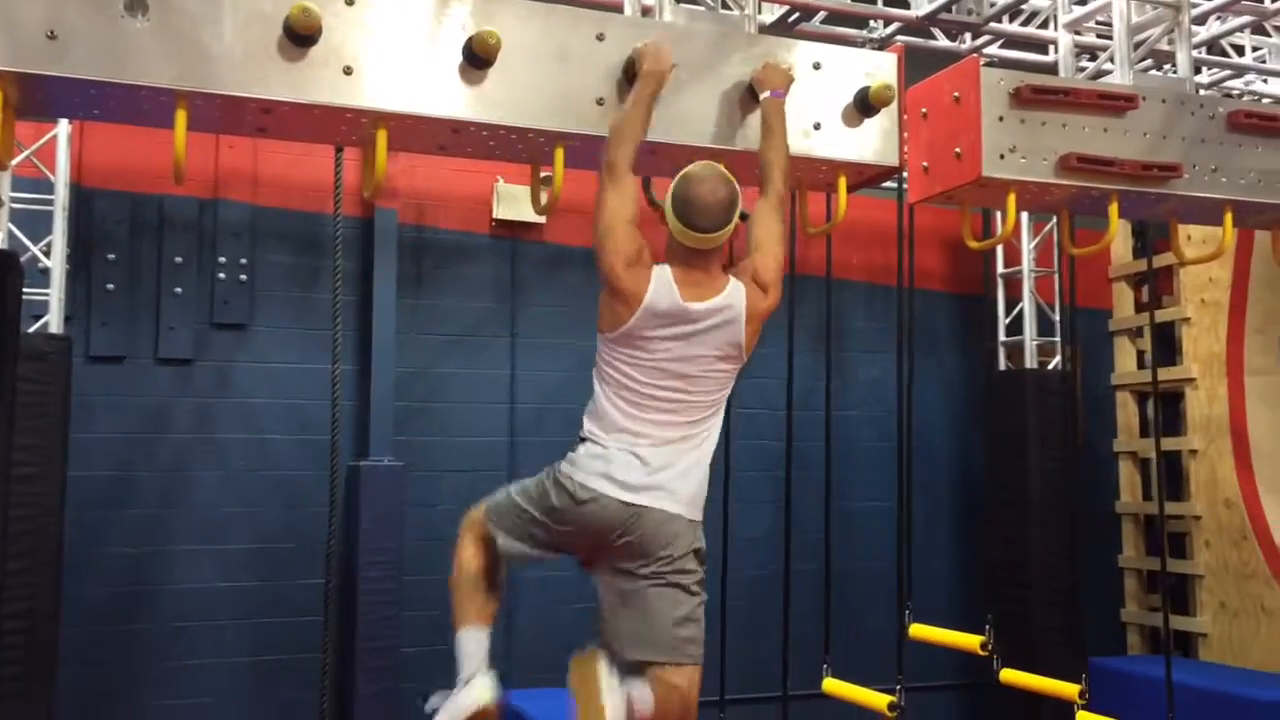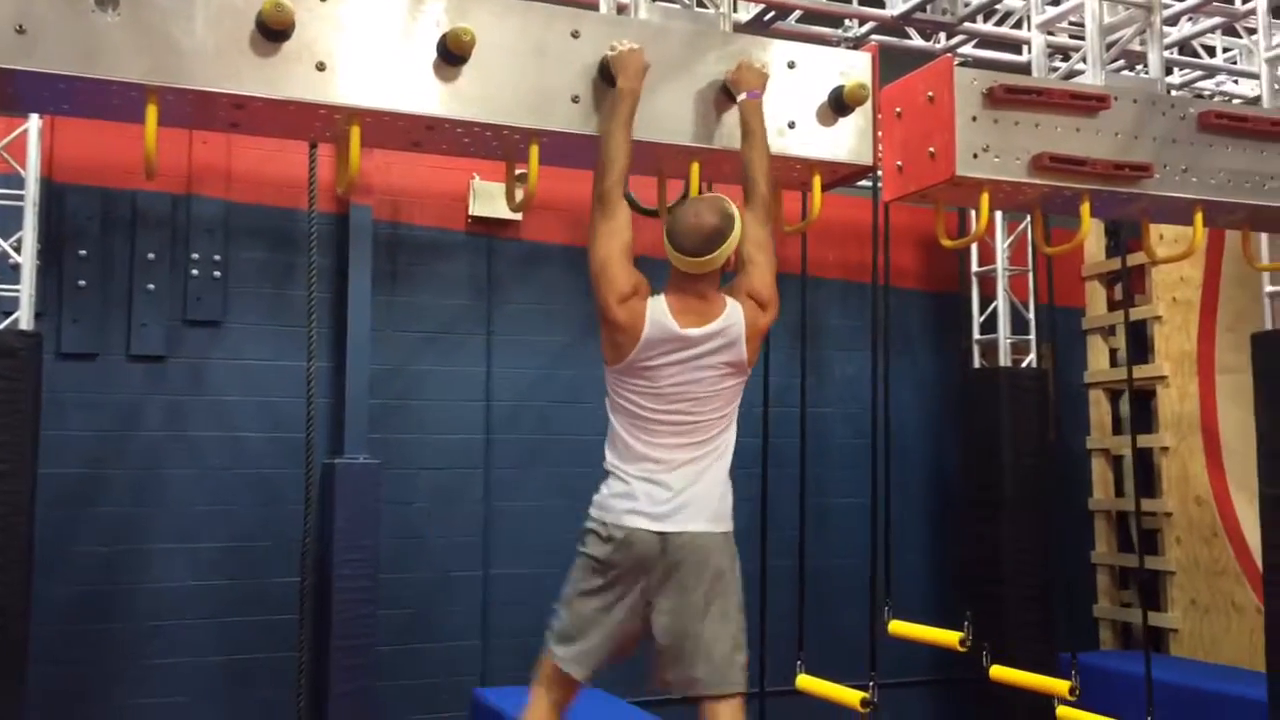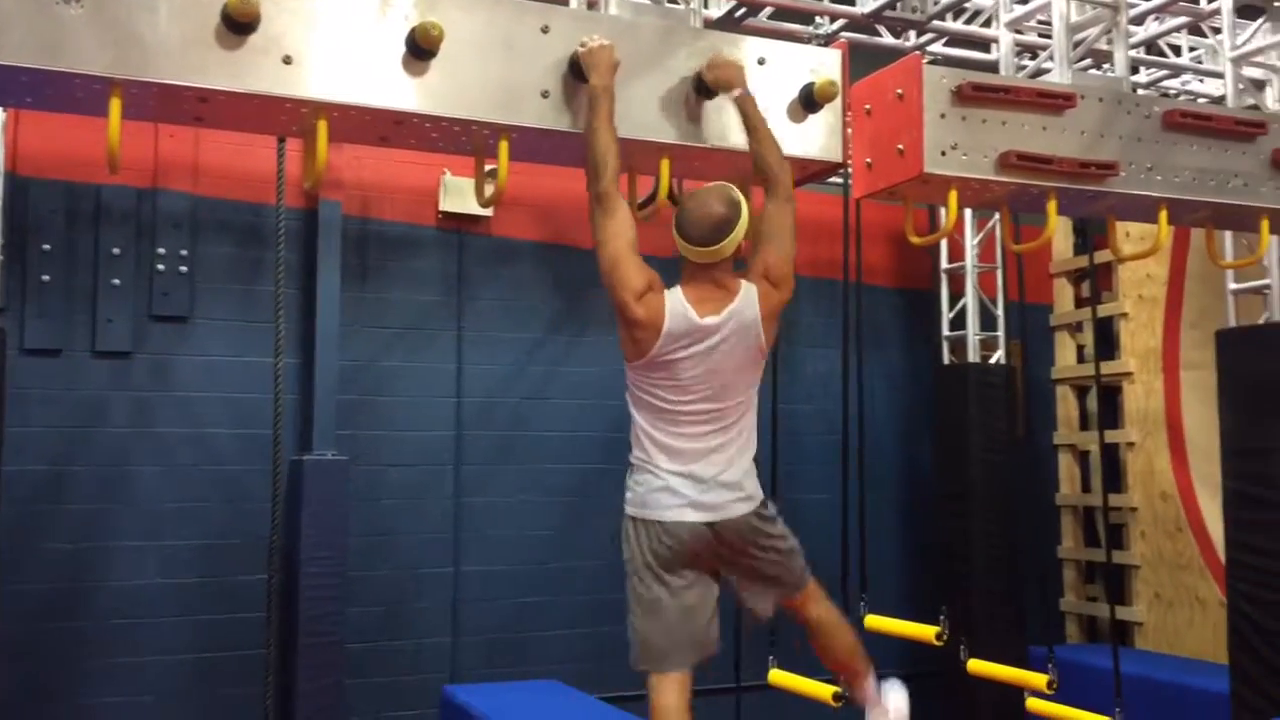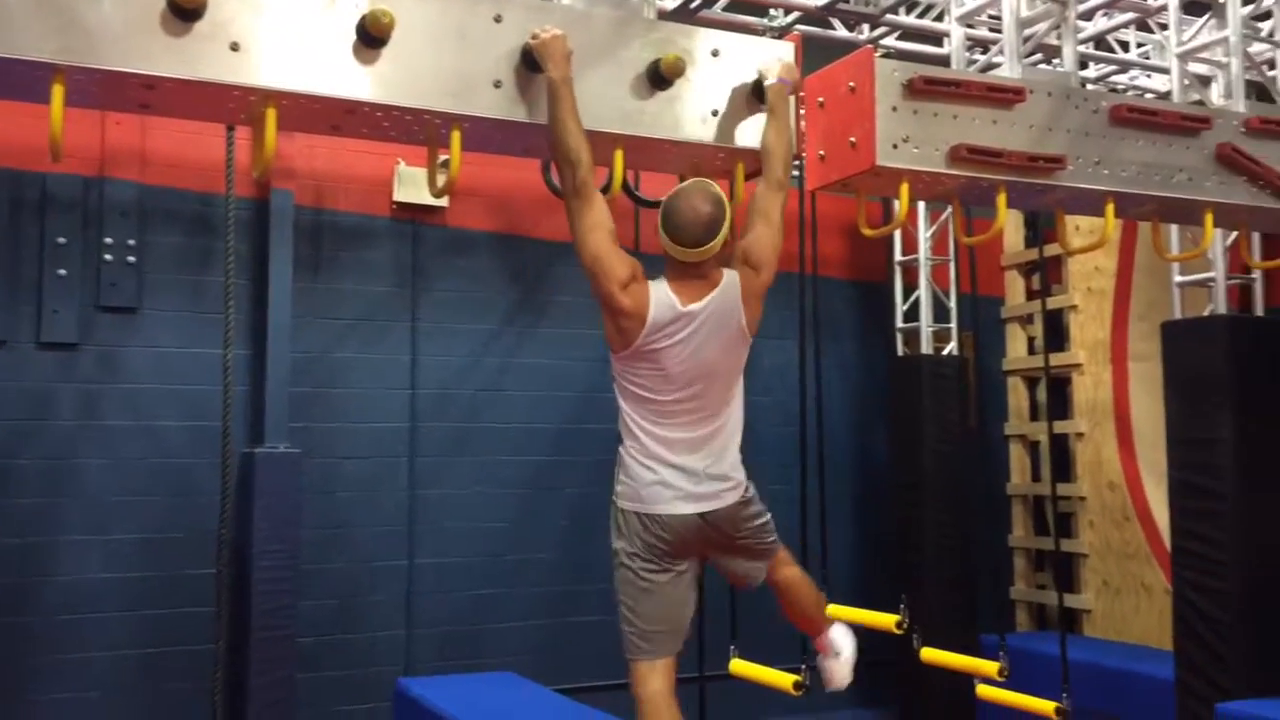
dt=0.3s
person 1, frame 1
left shoulder: (630, 281)
right shoulder: (753, 300)
left elbow: (617, 168)
right elbow: (774, 195)
left wrist: (648, 80)
right wrist: (772, 101)
left hip: (585, 492)
right hip: (667, 521)
left knee: (476, 530)
person 1, frame 2
left shoulder: (627, 315)
right shoulder: (750, 319)
left elbow: (607, 194)
right elbow: (763, 208)
left wrist: (628, 90)
right wrist: (750, 104)
left hip: (620, 531)
right hip: (703, 537)
person 1, frame 3
left shoulder: (643, 309)
right shoulder: (765, 302)
left elbow: (604, 193)
right elbow: (779, 185)
left wrist: (599, 86)
right wrist: (739, 93)
left hip: (659, 521)
right hip: (738, 513)
right knee: (808, 598)
person 1, frame 4
left shoulder: (630, 302)
right shoulder: (746, 292)
left elbow: (579, 184)
right elbow: (774, 185)
left wrist: (558, 76)
right wrist: (778, 96)
left hip: (649, 512)
right hip: (728, 501)
right knee: (777, 565)
right ankle: (829, 644)
